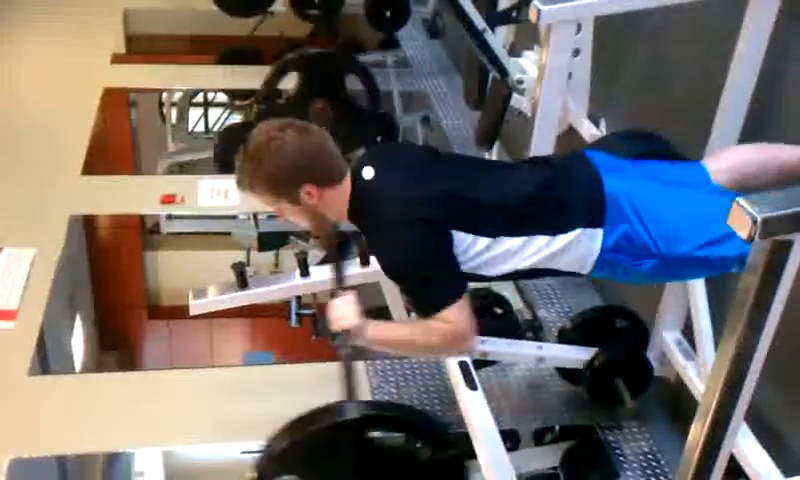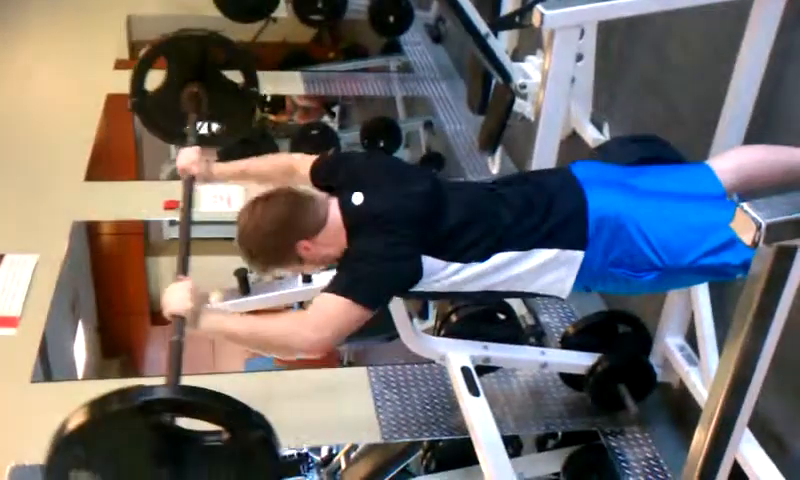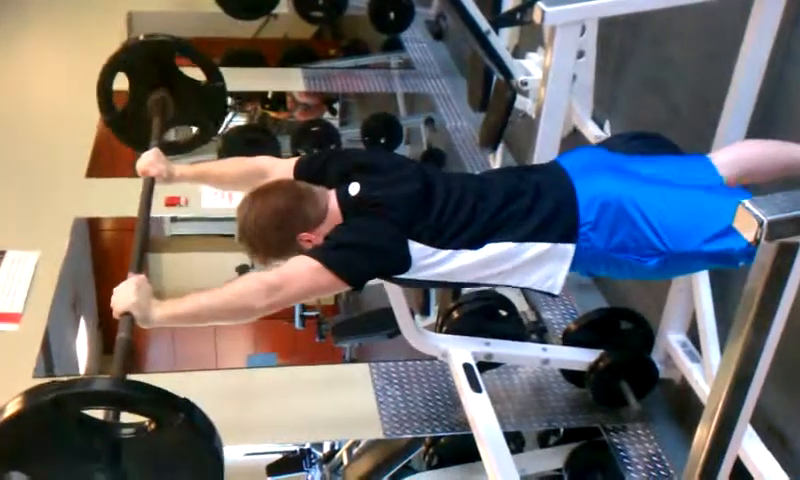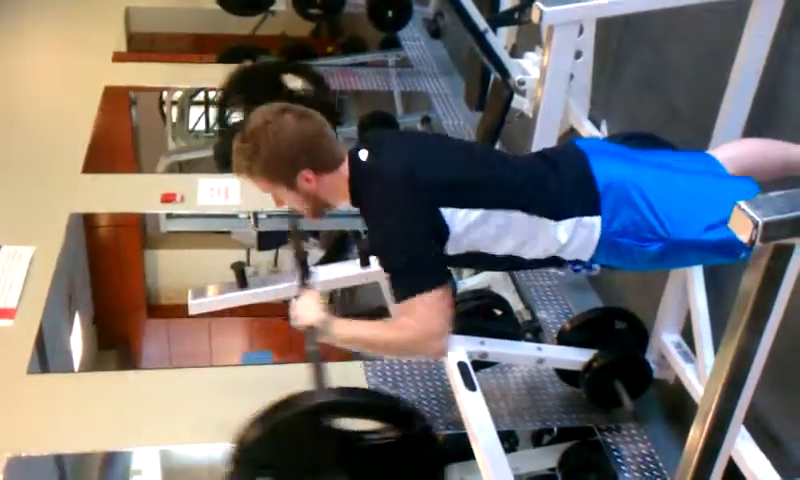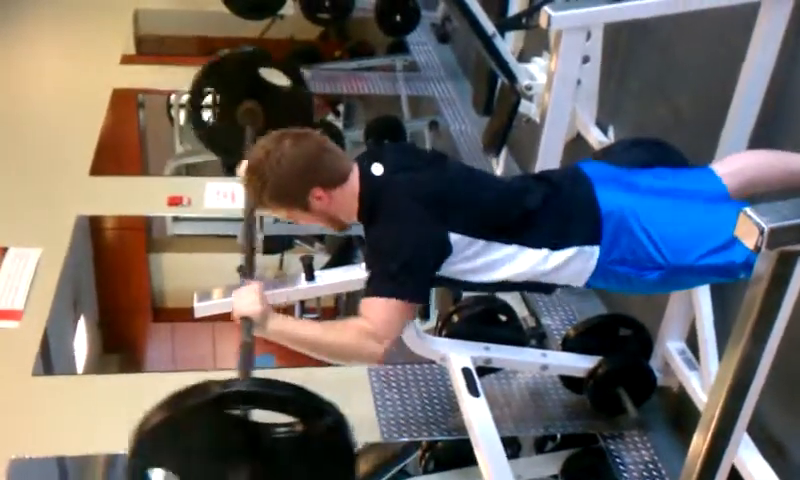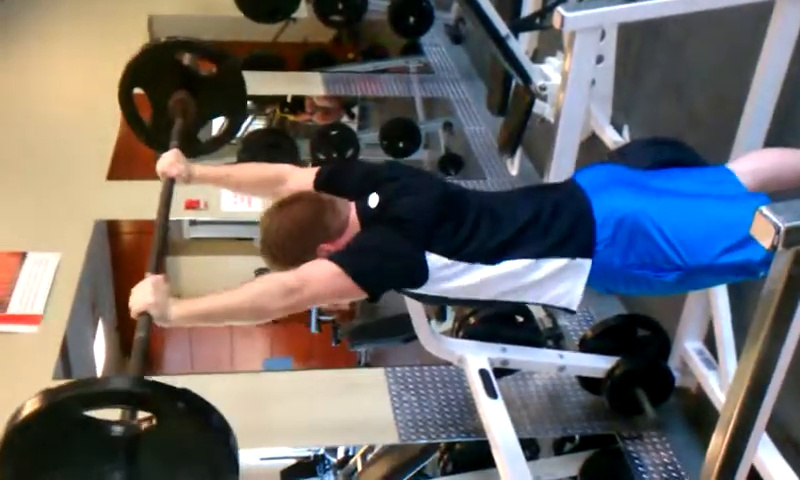
dt=0.7s
person 1, frame 1
left shoulder: (400, 234)
right shoulder: (377, 161)
left elbow: (458, 334)
left wrist: (365, 330)
left hip: (605, 230)
right hip: (581, 178)
left knee: (752, 240)
right knee: (715, 176)
person 1, frame 2
left shoulder: (382, 250)
right shoulder: (358, 176)
left elbow: (313, 334)
right elbow: (295, 166)
left wrist: (201, 316)
right wrist: (214, 170)
left hip: (591, 241)
right hip: (573, 191)
right knee: (716, 180)
person 1, frame 3
left shoulder: (372, 235)
right shoulder: (348, 169)
left elbow: (272, 292)
right elbow: (266, 168)
left wrist: (154, 310)
right wrist: (177, 170)
left hip: (587, 227)
right hip: (570, 177)
right knee: (719, 173)
person 1, frame 4
left shoulder: (396, 217)
right shoulder: (368, 150)
left elbow: (430, 338)
left wrist: (329, 327)
right wrist: (269, 160)
left hip: (600, 217)
right hip: (583, 169)
right knee: (717, 172)
person 1, frame 5
left shoulder: (401, 227)
right shoulder: (376, 161)
left elbow: (372, 340)
right elbow: (330, 174)
left wrist: (269, 321)
right wrist: (268, 173)
left hip: (600, 239)
right hip: (582, 189)
right knee: (720, 183)
person 1, frame 6
left shoulder: (391, 245)
right shoulder: (368, 181)
left elbow: (287, 295)
right elbow: (284, 178)
left wrist: (172, 309)
right wrist: (194, 172)
left hip: (604, 242)
right hip: (587, 197)
right knee: (736, 182)
